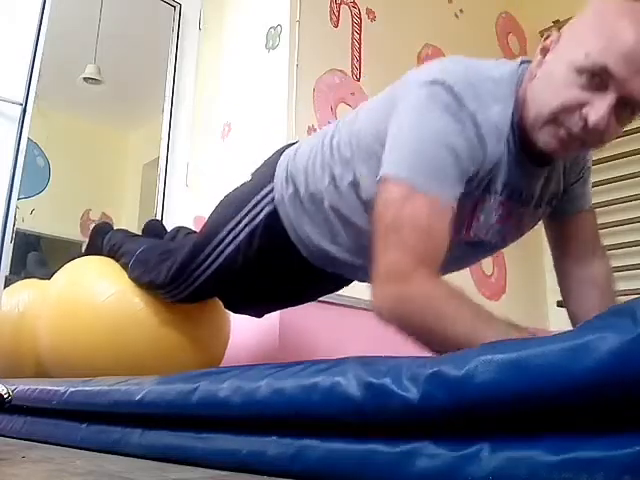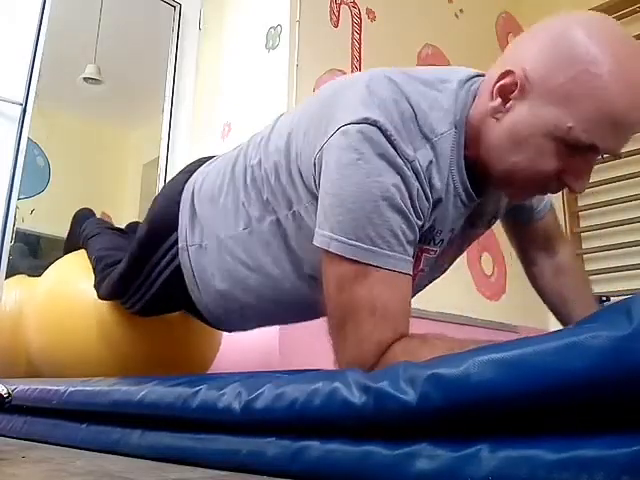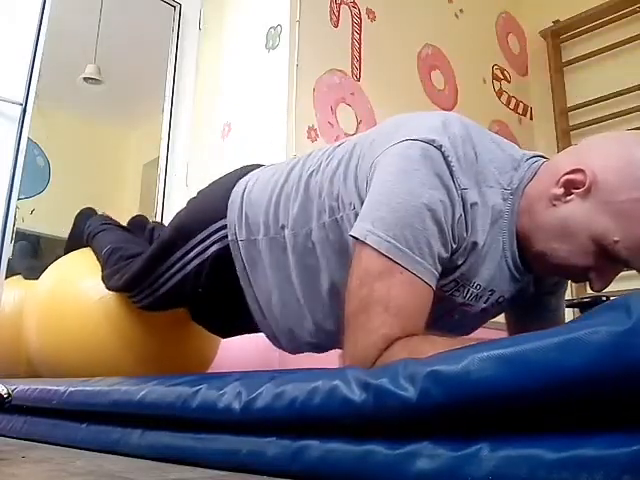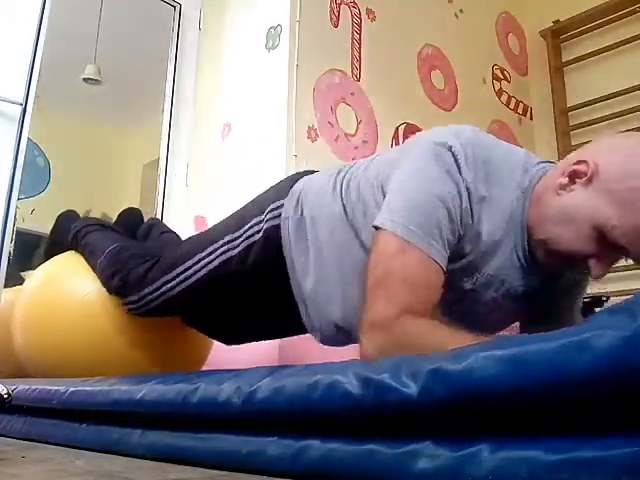
dt=0.7s
person 1, frame 1
left shoulder: (567, 147)
right shoulder: (450, 104)
left elbow: (584, 262)
right elbow: (401, 290)
left hip: (337, 259)
right hip: (291, 208)
left knee: (239, 299)
right knee: (170, 277)
left ankle: (170, 236)
right ankle: (113, 241)
person 1, frame 2
left shoulder: (511, 141)
right shoulder: (380, 136)
left elbow: (546, 251)
right elbow: (368, 360)
right hip: (198, 227)
left knee: (200, 314)
right knee: (124, 290)
left ankle: (129, 236)
right ankle: (92, 232)
person 1, frame 3
left shoulder: (547, 240)
right shoulder: (438, 165)
right elbow: (371, 359)
left hip: (278, 270)
right hip: (241, 229)
left knee: (201, 315)
right knee: (137, 280)
left ankle: (148, 235)
right ankle: (98, 231)
person 1, frame 4
left shoulder: (562, 263)
right shoulder: (457, 165)
right elbow: (382, 337)
left hip: (312, 293)
right hip: (289, 231)
left knee: (202, 321)
right knee: (141, 284)
left ankle: (148, 232)
right ankle: (78, 230)
